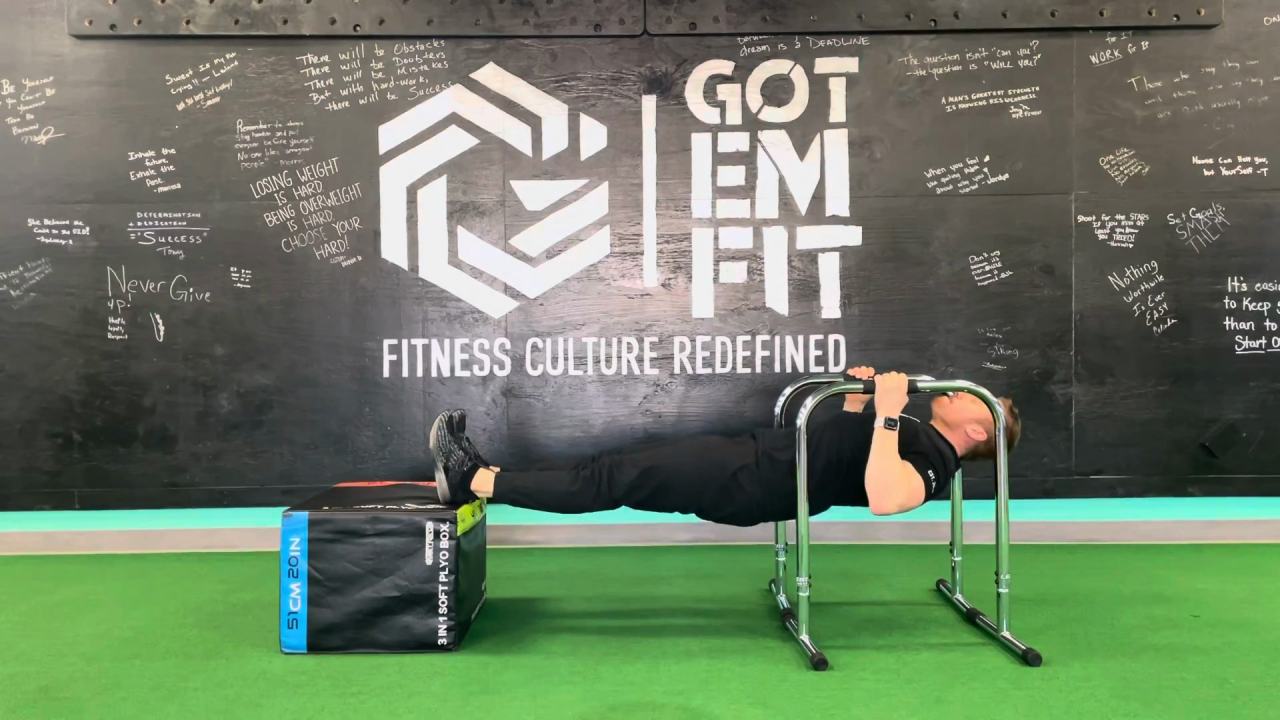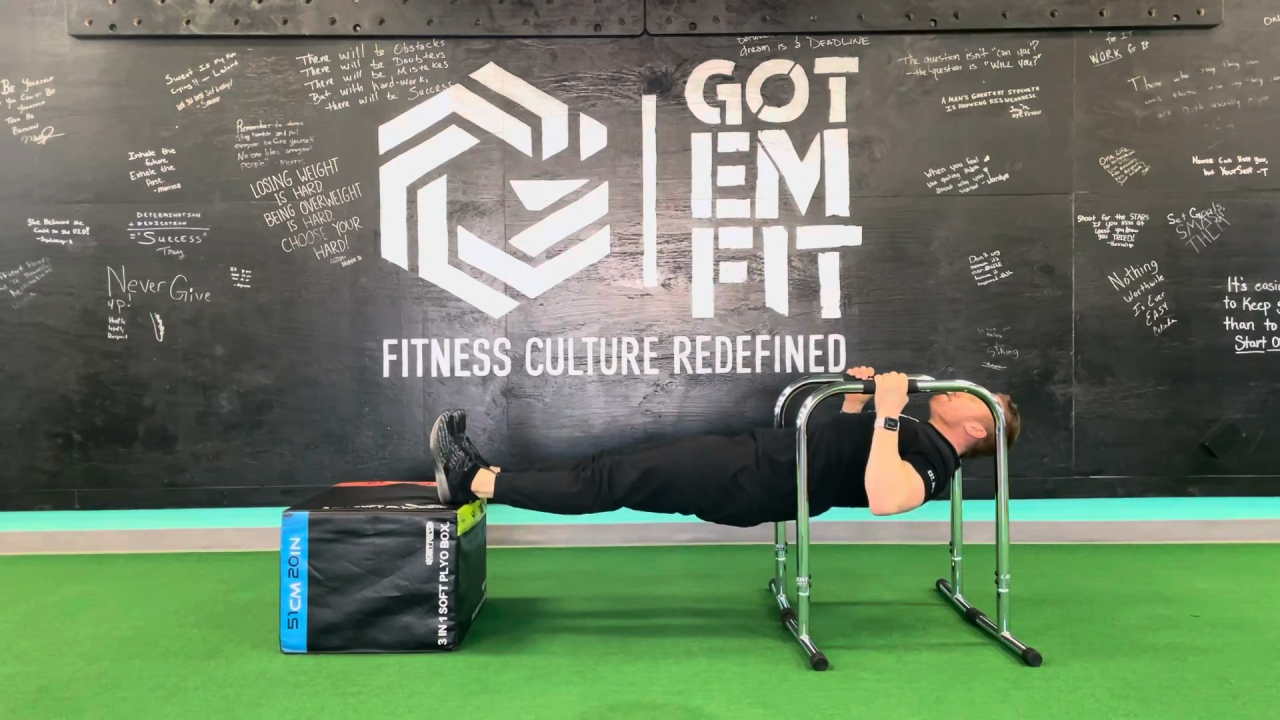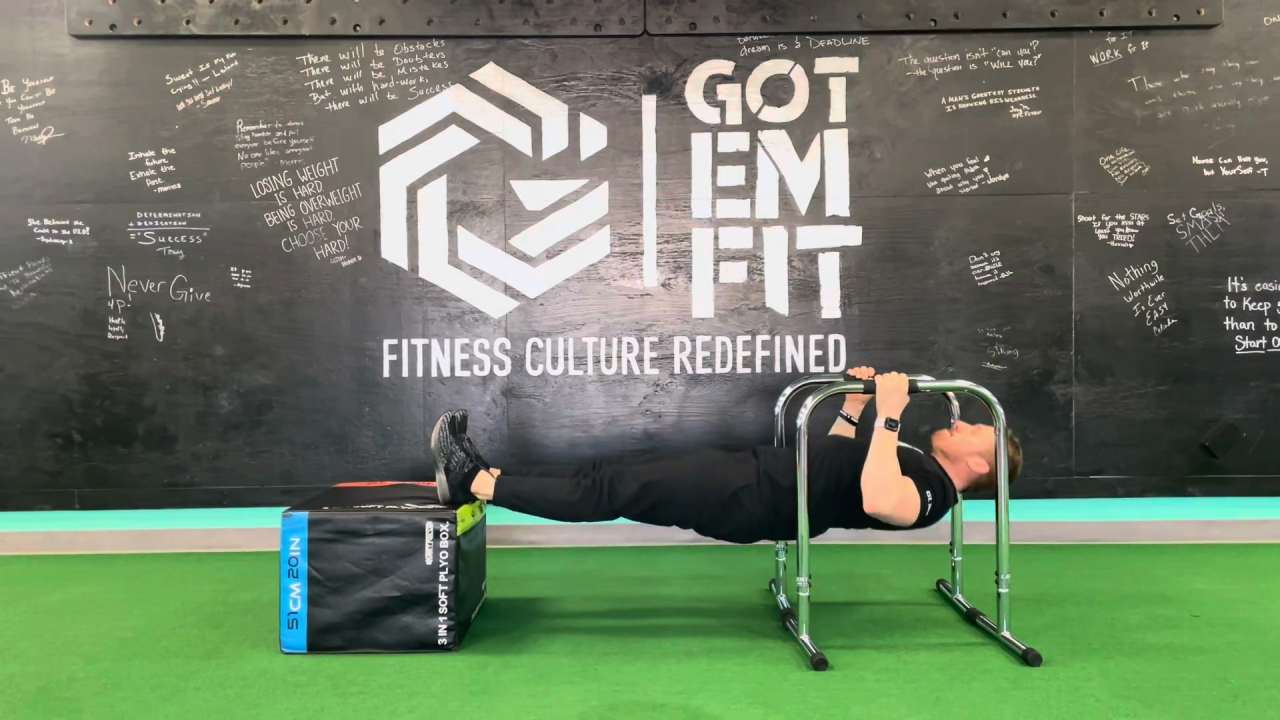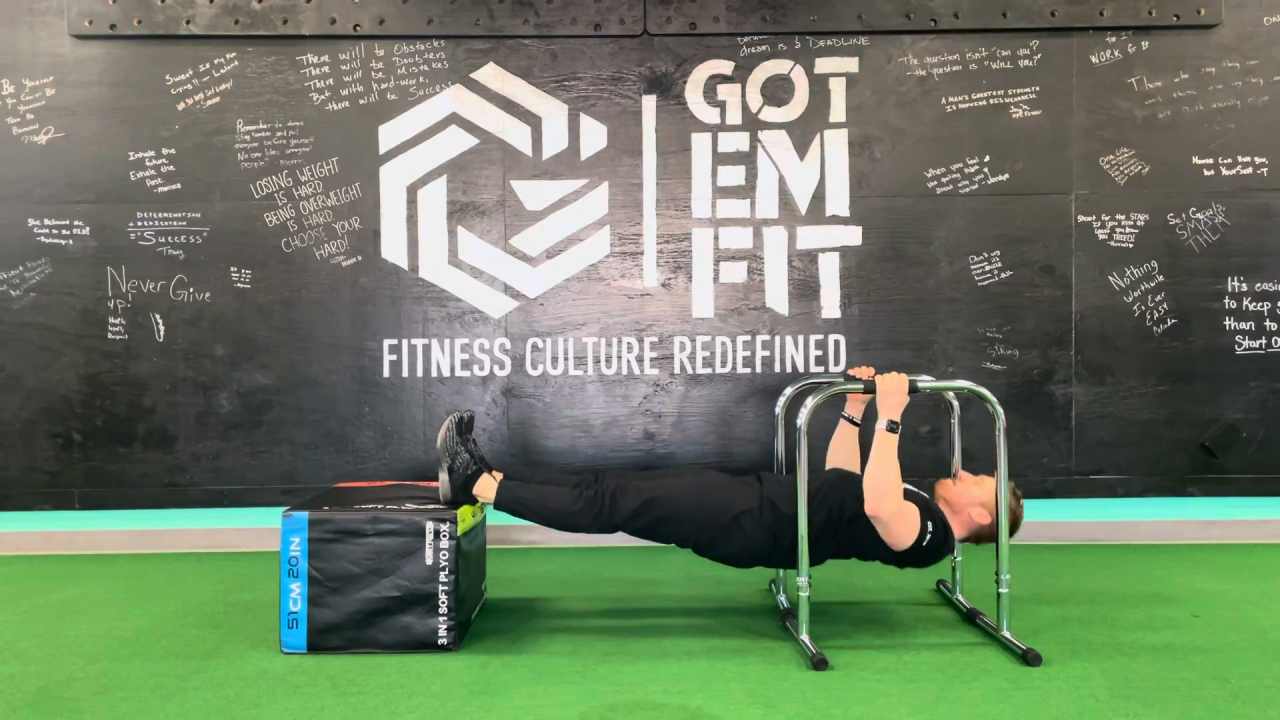
dt=0.3s
person 1, frame 1
left shoulder: (931, 464)
right shoulder: (918, 442)
left elbow: (883, 499)
left wrist: (887, 414)
right wrist: (859, 399)
left hip: (749, 482)
right hip: (749, 458)
left knee: (608, 484)
right knee: (609, 469)
left ankle: (475, 481)
right ankle: (480, 473)
person 1, frame 2
left shoulder: (929, 464)
right shoulder: (918, 442)
left elbow: (883, 498)
left wrist: (887, 414)
right wrist: (858, 400)
left hip: (749, 482)
right hip: (749, 456)
left knee: (608, 483)
right knee: (609, 469)
left ankle: (476, 480)
right ankle: (481, 475)
person 1, frame 3
left shoulder: (928, 495)
right shoulder: (919, 469)
left elbow: (876, 501)
left wrist: (888, 414)
right wrist: (855, 404)
left hip: (750, 500)
right hip: (751, 470)
left knee: (607, 493)
right knee: (609, 475)
left ankle: (474, 482)
right ankle: (479, 473)
person 1, frame 4
left shoulder: (924, 535)
right shoulder: (920, 506)
left elbow: (876, 504)
right elbow: (840, 477)
left wrist: (889, 417)
right wrist: (855, 407)
left hip: (750, 524)
right hip: (754, 494)
left knee: (608, 505)
right knee: (611, 486)
left ankle: (478, 484)
right ankle: (481, 478)
